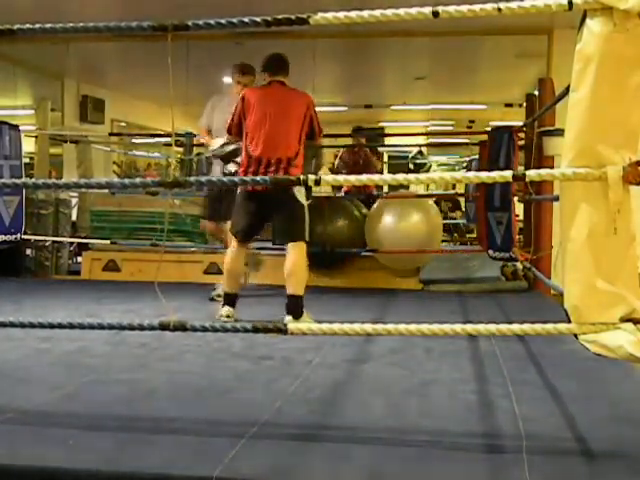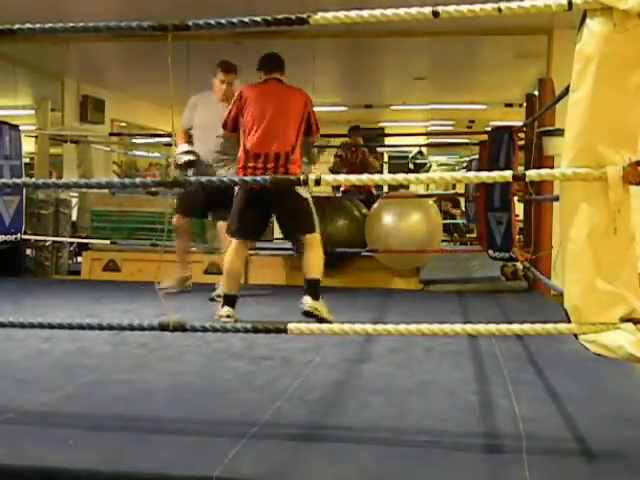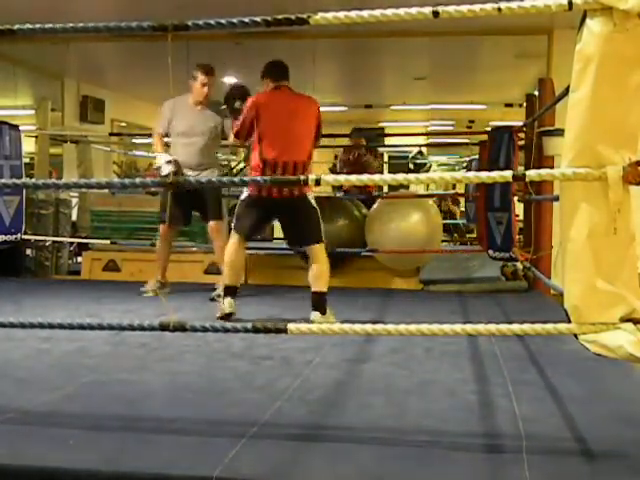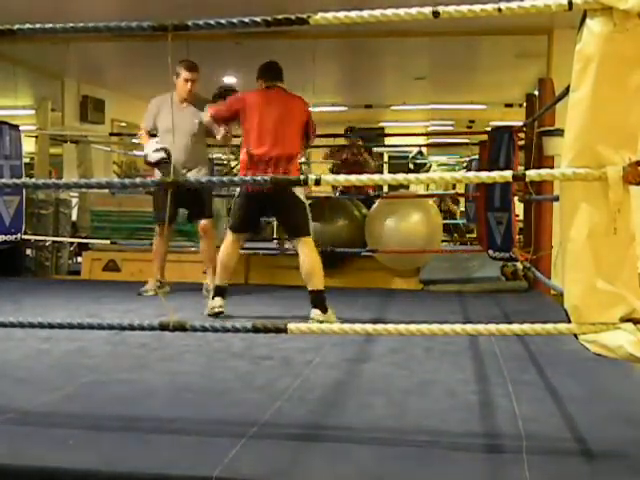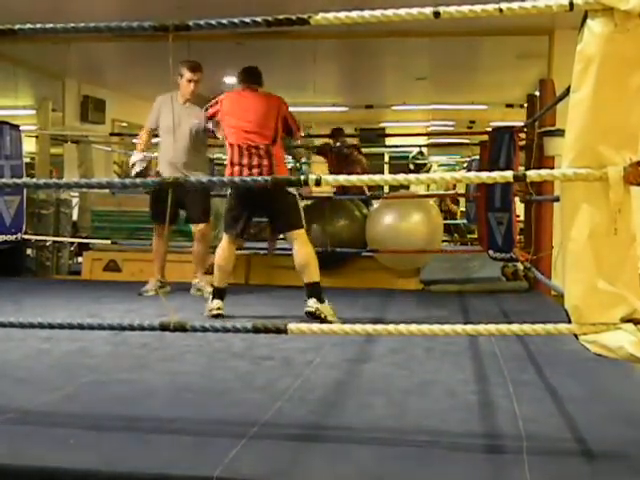
dt=0.2s
person 1, frame 1
left shoulder: (249, 97)
right shoulder: (304, 100)
left elbow: (234, 134)
right elbow: (316, 138)
left knee: (238, 244)
right knee: (296, 247)
left ankle: (228, 306)
right ankle: (294, 313)
person 1, frame 2
left shoulder: (246, 93)
right shoulder: (300, 97)
left elbow: (228, 129)
right elbow: (313, 134)
left hip: (250, 177)
right hip: (286, 178)
left knee: (238, 243)
right knee: (311, 239)
left ankle: (227, 307)
right ankle: (312, 298)
person 1, frame 3
left shoulder: (258, 102)
right shoulder: (311, 105)
left elbow: (237, 138)
left wrist: (246, 124)
left hip: (261, 187)
right hip: (298, 189)
left knee: (237, 238)
right knee: (316, 251)
left ankle: (228, 300)
right ankle: (319, 310)
person 1, frame 4
left shoulder: (247, 99)
right shoulder: (300, 104)
left elbow: (211, 117)
right elbow: (309, 139)
left hip: (252, 182)
right hip: (286, 182)
left knee: (233, 237)
right knee: (305, 244)
left ankle: (218, 299)
right ankle: (319, 308)
person 1, frame 5
left shoulder: (225, 101)
right shoulder: (276, 102)
left elbow: (207, 117)
right elbow: (296, 134)
left hip: (239, 178)
right hip: (273, 176)
left knee: (229, 239)
right knee: (298, 236)
left ankle: (216, 301)
right ankle: (315, 300)
person 2, frame 1
right shoulder: (216, 103)
right elbow: (203, 133)
right wrist: (215, 143)
right hip: (218, 174)
left knee: (233, 228)
right knee: (209, 225)
person 2, frame 2
right shoulder: (196, 101)
right elbow: (183, 131)
right wrist: (182, 148)
left hip: (226, 175)
right hip: (197, 174)
left knee: (224, 228)
right knee: (180, 222)
right ankle: (182, 274)
person 2, frame 3
left shoulder: (218, 111)
right shoulder: (171, 106)
right elbow: (157, 136)
right wrist: (161, 157)
left hip: (208, 178)
left knee: (216, 227)
right knee: (166, 229)
right ankle: (160, 280)
person 2, frame 4
left shoulder: (204, 105)
right shoulder: (158, 103)
left elbow: (223, 134)
right elbow: (143, 132)
right wrist: (150, 148)
left hip: (197, 175)
right hip: (166, 176)
left knee: (205, 226)
right knee: (162, 228)
left ankle: (209, 278)
right ankle: (158, 280)
person 2, frame 5
left shoulder: (206, 107)
right shoulder: (162, 102)
right elbow: (147, 130)
right wrist: (138, 155)
left hip: (196, 178)
right hip: (165, 177)
left knee: (202, 230)
right knee: (160, 229)
left ankle: (199, 279)
right ankle: (159, 280)
